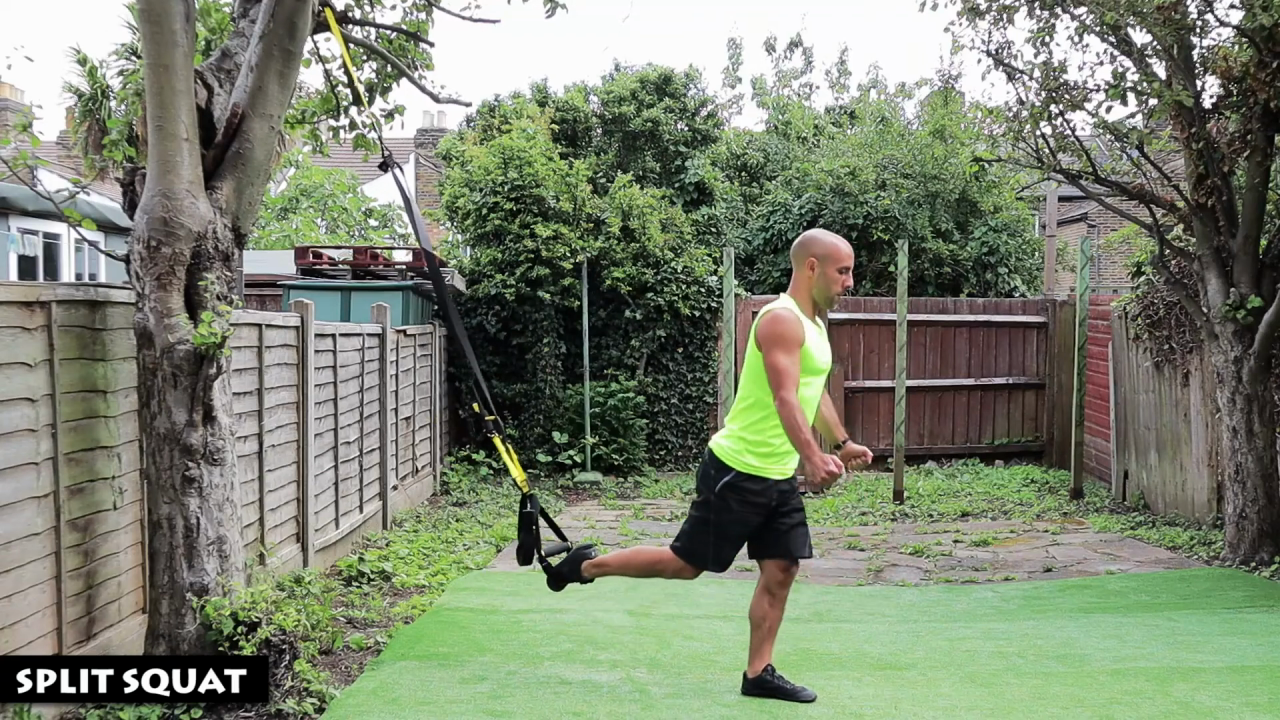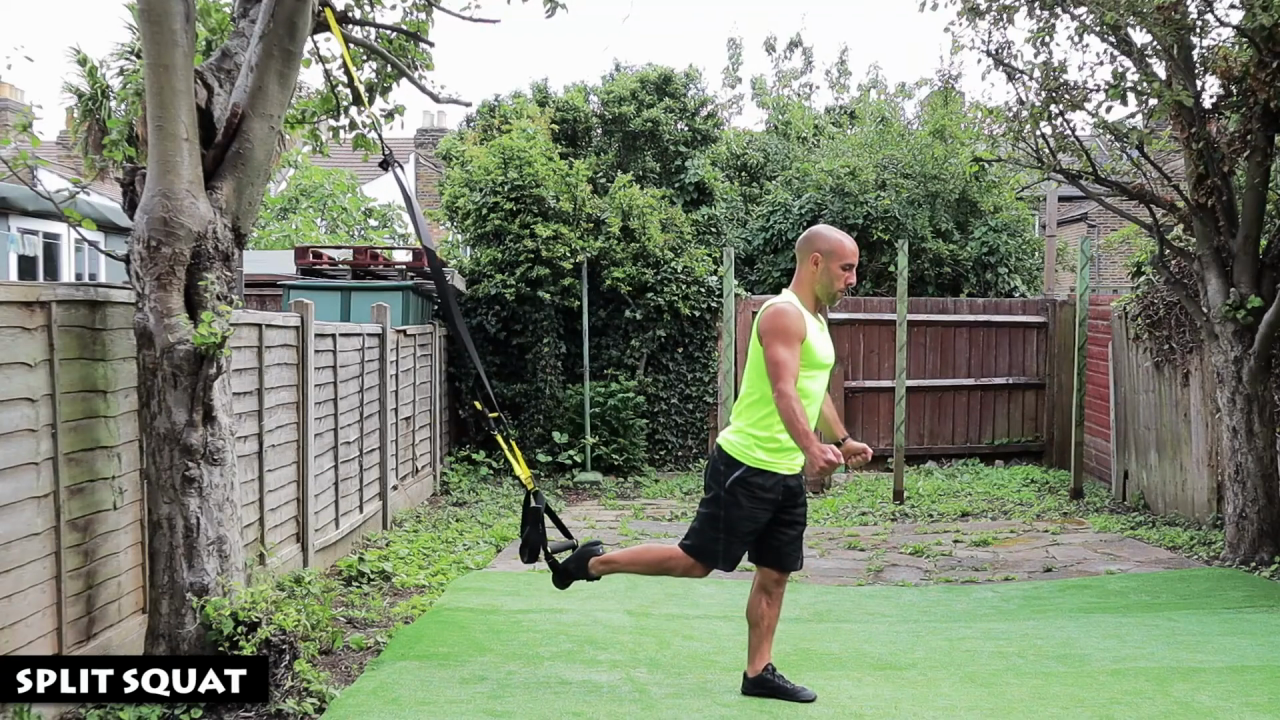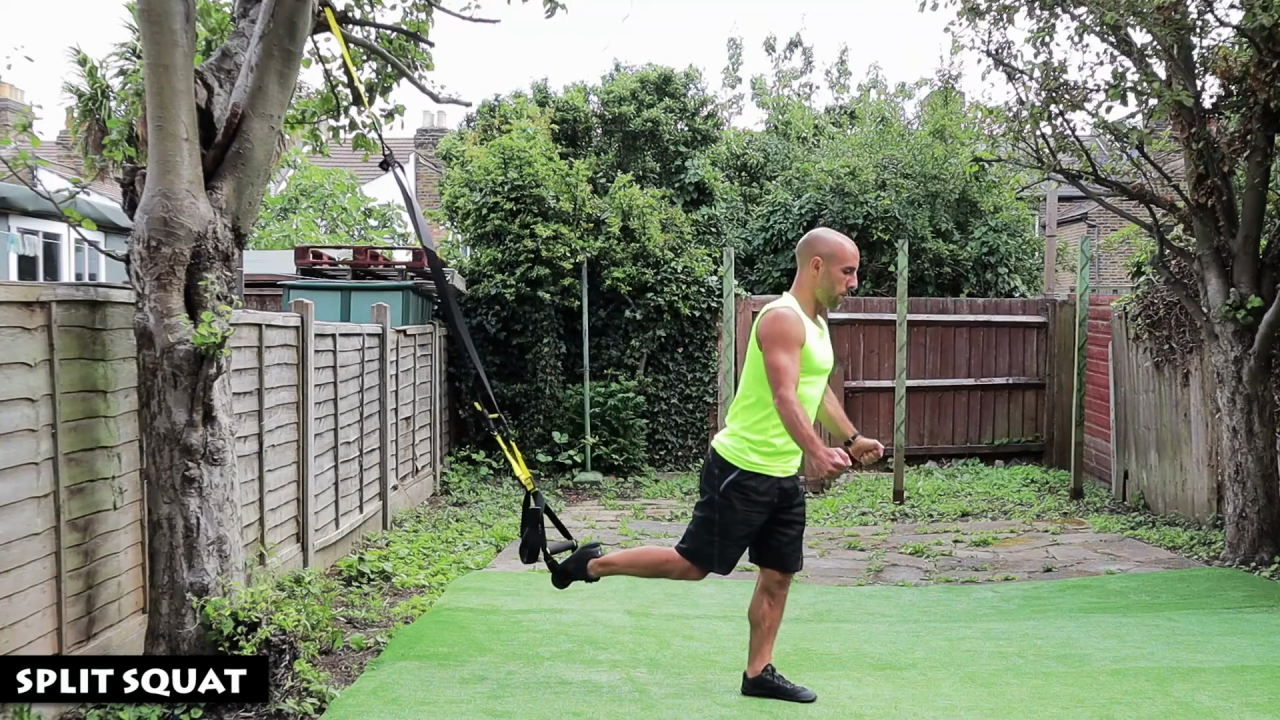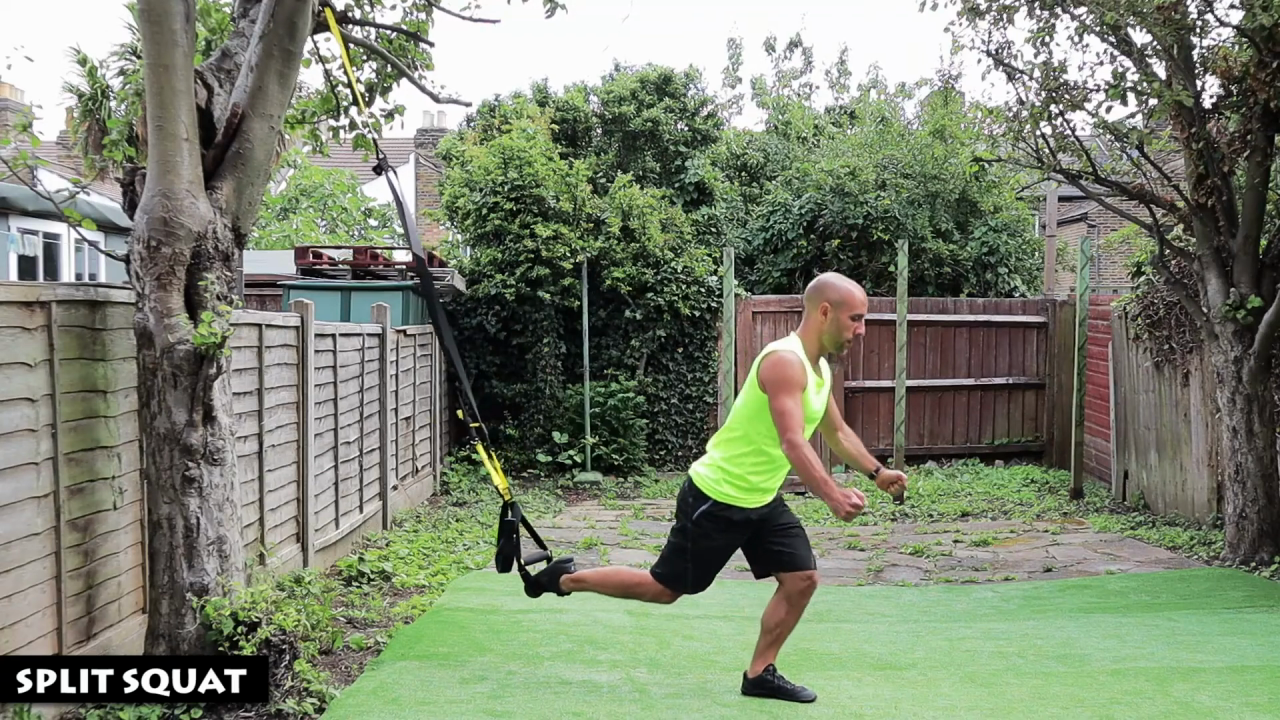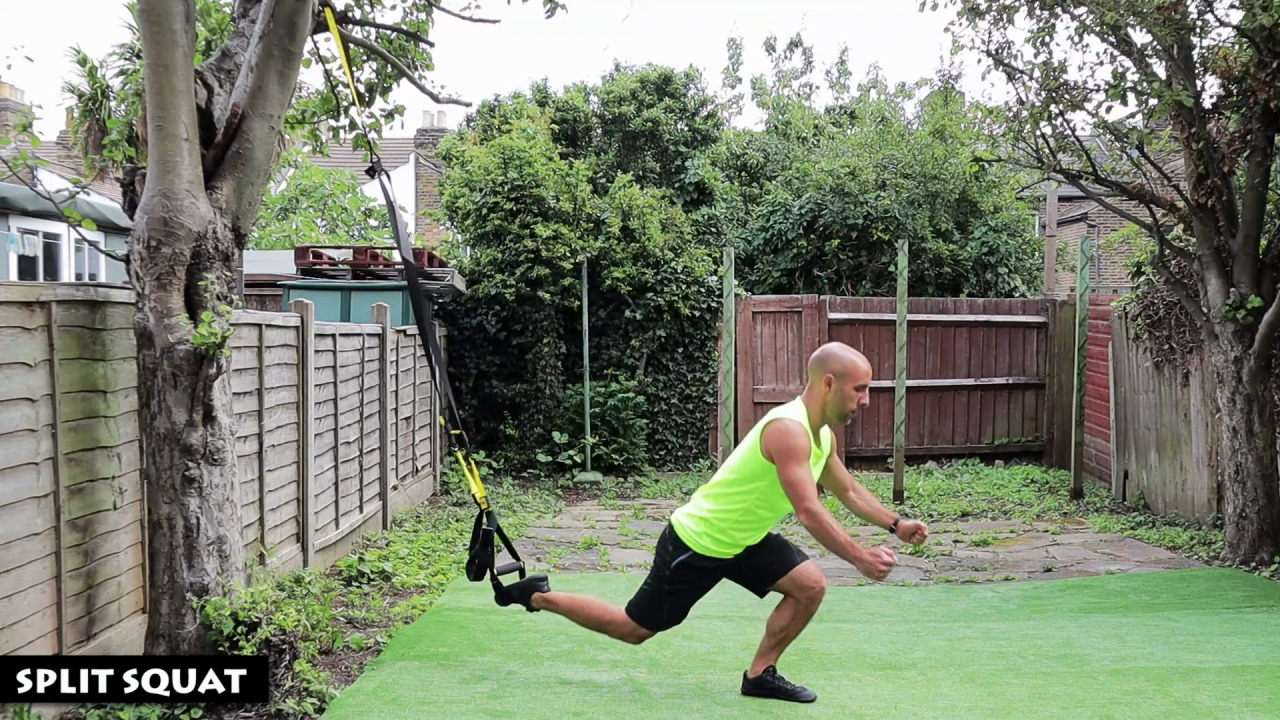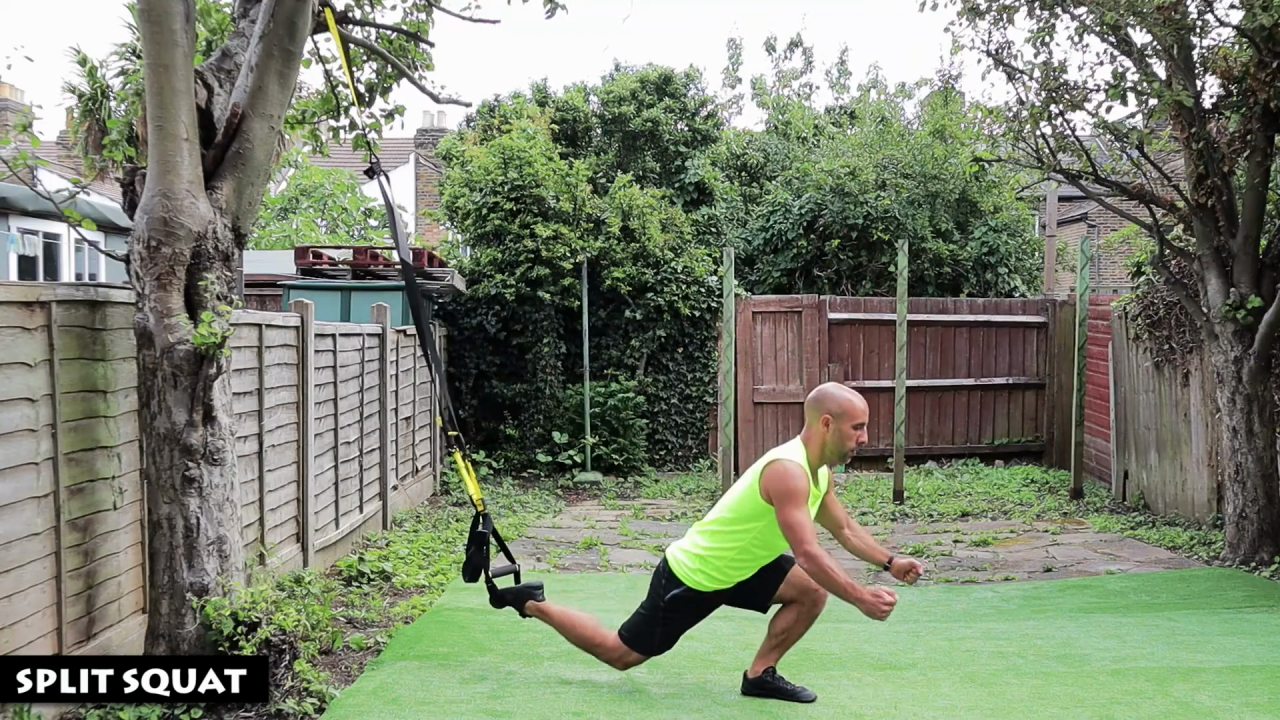
dt=0.4s
person 1, frame 1
left shoulder: (813, 325)
right shoulder: (782, 319)
left elbow: (814, 394)
right elbow: (785, 399)
left wrist: (844, 444)
right wrist: (813, 458)
left hip: (778, 476)
right hip: (736, 471)
left knee: (781, 571)
right knee: (682, 564)
left ankle: (758, 673)
right ankle: (585, 566)
person 1, frame 2
left shoulder: (814, 320)
right shoulder: (783, 314)
right elbow: (784, 393)
left wrist: (843, 440)
right wrist: (813, 448)
left hip: (785, 473)
right hip: (746, 467)
left knee: (774, 575)
right knee: (694, 561)
left ankle: (759, 673)
right ankle: (595, 562)
person 1, frame 3
left shoulder: (815, 324)
right shoulder: (782, 318)
left elbow: (821, 393)
right elbow: (784, 397)
left wrist: (853, 438)
right wrist: (817, 451)
left hip: (781, 475)
right hip: (742, 470)
left knee: (778, 577)
right knee: (690, 564)
left ankle: (759, 674)
right ankle: (591, 564)
person 1, frame 4
left shoulder: (819, 368)
right shoulder: (784, 361)
left elbow: (838, 432)
right elbow: (792, 442)
left wrist: (877, 471)
right wrist: (832, 494)
left hip: (761, 499)
right hip: (717, 497)
left knee: (802, 579)
right knee: (663, 588)
left ankle: (760, 673)
right ankle: (565, 578)
person 1, frame 5
left shoulder: (821, 434)
right shoulder: (789, 429)
left elbow: (849, 491)
right elbow: (808, 511)
left wrist: (896, 525)
right wrist: (861, 558)
left hip: (740, 540)
right hip: (697, 543)
left knee: (810, 585)
right knee: (633, 628)
left ankle: (760, 674)
right ankle: (539, 595)
person 1, frame 6
left shoulder: (817, 472)
right shoulder: (787, 471)
left elbow: (845, 529)
right elbow: (808, 554)
left wrist: (890, 562)
right wrist: (863, 598)
left hip: (731, 570)
right hip: (692, 577)
left knee: (812, 592)
right knee: (622, 654)
left ankle: (760, 673)
right ankle: (532, 602)
